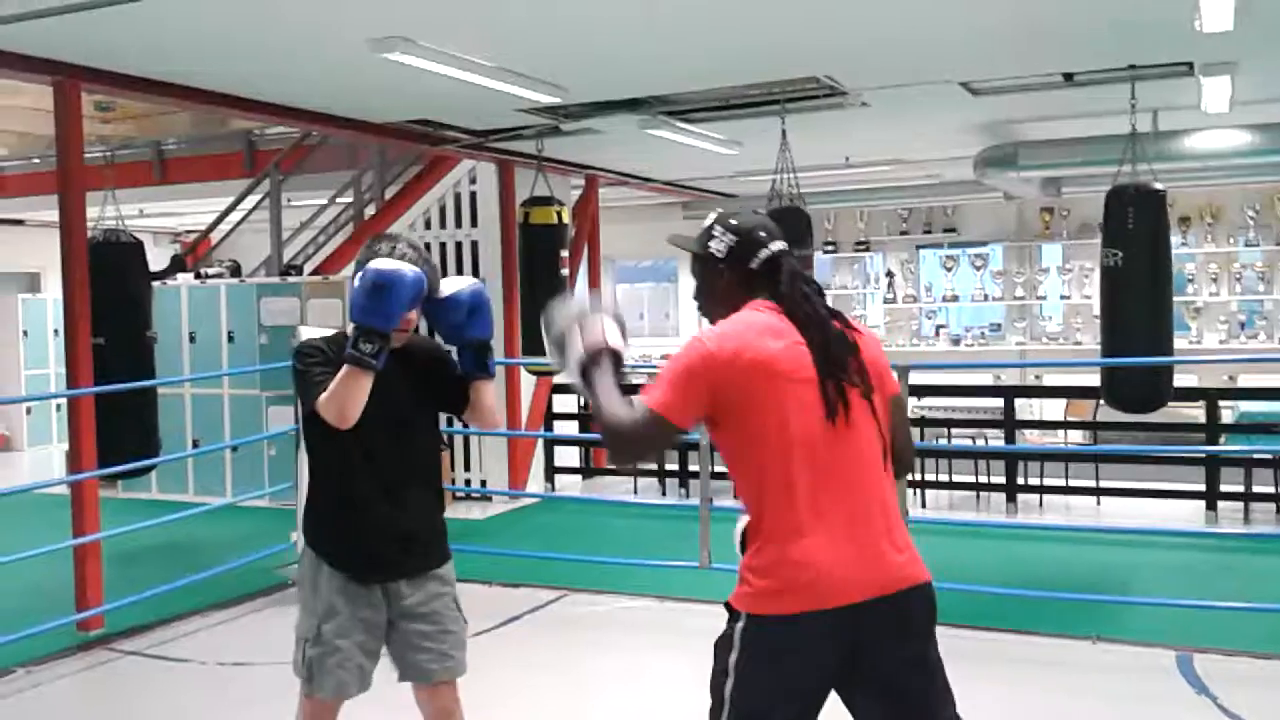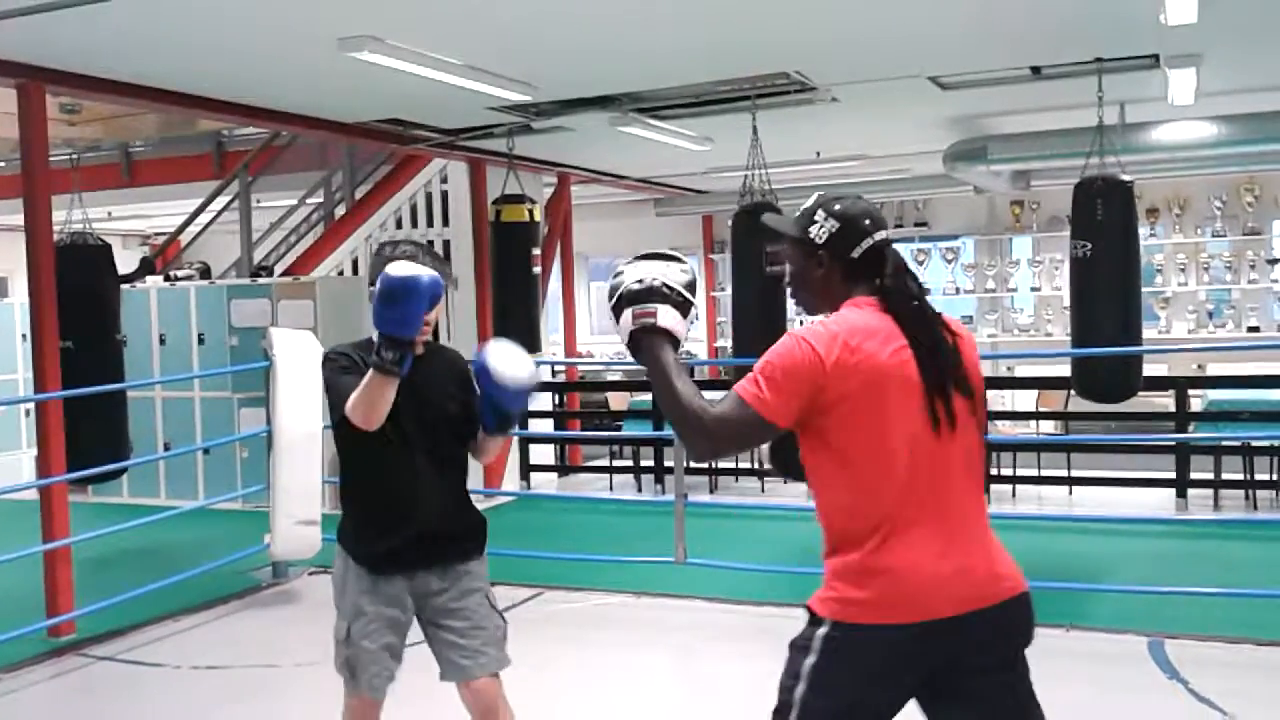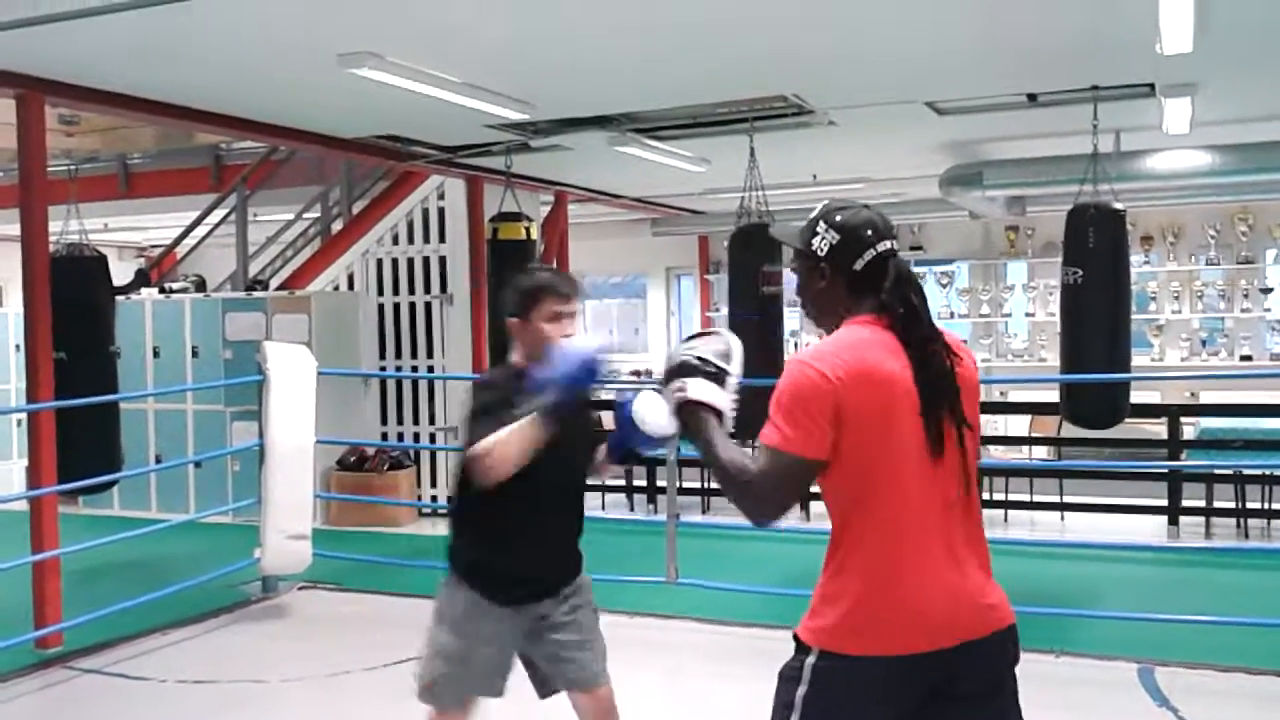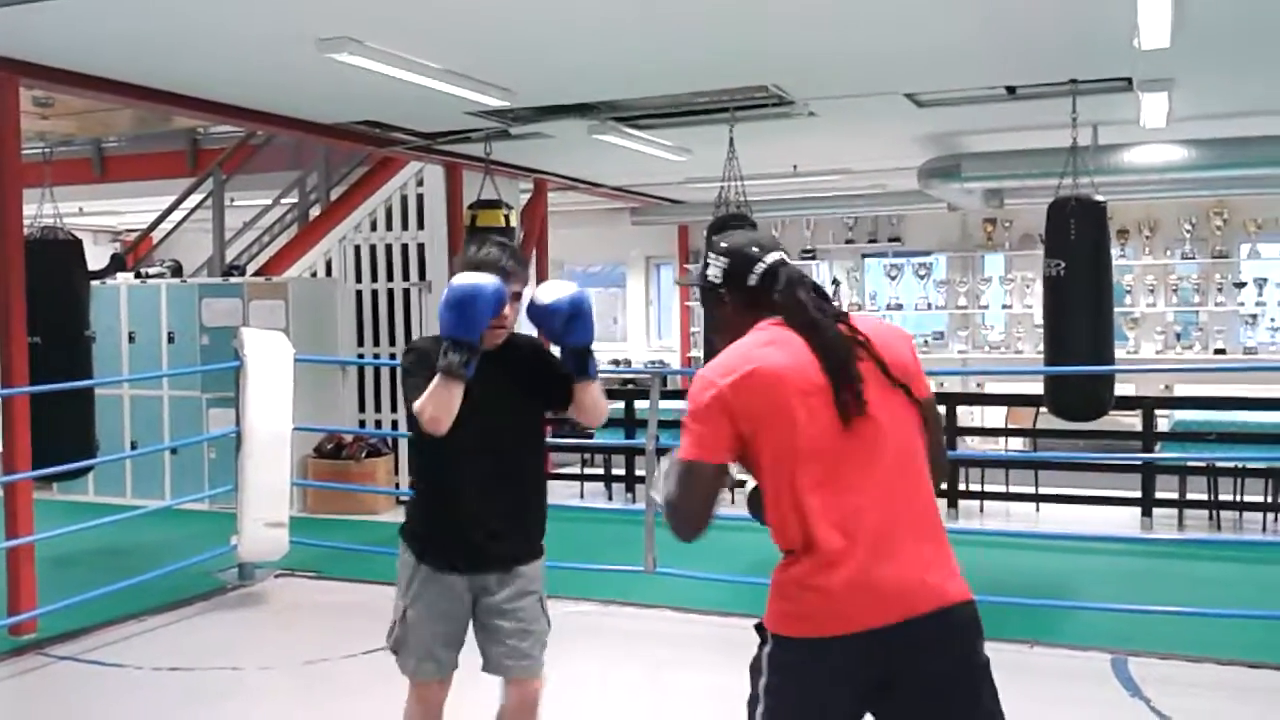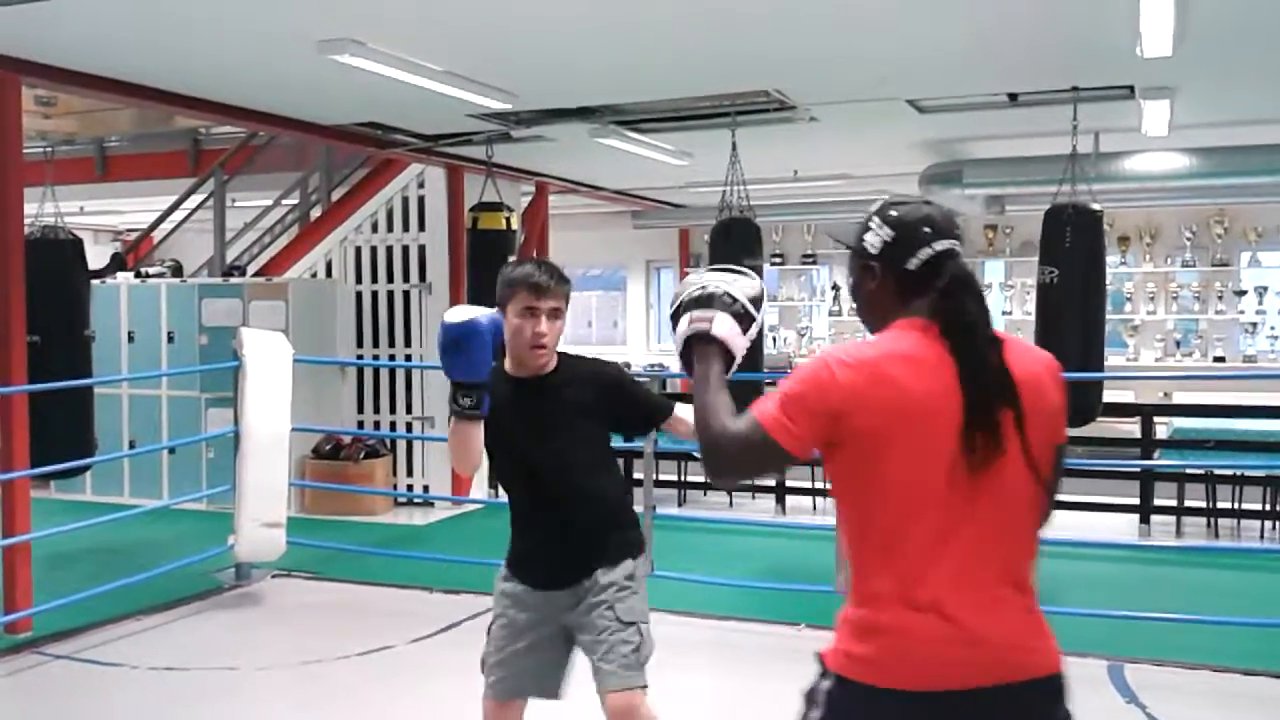
dt=1s
person 1, frame 1
left shoulder: (717, 351)
right shoulder: (857, 340)
left elbow: (627, 442)
right elbow: (899, 457)
left wrist: (596, 360)
left hip: (791, 602)
right hip: (896, 588)
person 1, frame 2
left shoulder: (814, 350)
right shoulder: (954, 340)
left elbow: (707, 438)
left wrist: (656, 341)
left hip: (874, 613)
right hip: (988, 600)
person 1, frame 3
left shoulder: (819, 370)
right shoulder: (952, 357)
left elbow: (762, 502)
left wrist: (702, 412)
left hip: (864, 642)
right hip: (977, 627)
person 1, frame 4
left shoulder: (725, 377)
right shoulder: (888, 339)
left elbow: (687, 520)
right elbow: (934, 466)
left wrist: (673, 478)
left hip: (821, 624)
right hip: (937, 609)
person 1, frame 5
left shoulder: (843, 377)
right shoulder: (1038, 371)
left elbow: (726, 461)
right elbow: (1036, 509)
left wrist: (707, 348)
left hip: (886, 675)
right hip: (1020, 668)
person 2, frame 1
left shoulder: (427, 357)
right shoulder: (317, 356)
left elbow: (487, 418)
right elbow: (340, 414)
left wrist: (475, 347)
right wrist: (370, 337)
left hip: (421, 557)
right hip: (341, 559)
person 2, frame 2
left shoulder: (453, 367)
right shoulder: (345, 362)
left elbow: (486, 451)
right elbow: (366, 417)
left wrist: (503, 409)
right wrist: (393, 343)
left hip: (452, 556)
right hip: (373, 560)
person 2, frame 3
left shoulder: (573, 394)
right shoulder: (496, 389)
left elbow: (589, 459)
right elbow: (491, 468)
right wrist: (544, 402)
left hip: (556, 579)
right hip: (484, 583)
person 2, frame 4
left shoulder: (530, 356)
right shoulder: (425, 355)
left elbow: (593, 416)
right elbow: (435, 420)
left wrist: (578, 351)
right wrist: (460, 346)
left hip: (514, 554)
right hip: (435, 553)
person 2, frame 5
left shoulder: (596, 380)
right shoulder: (487, 388)
left elbow: (671, 418)
right elbow: (463, 467)
right wrist: (468, 389)
left hip: (609, 567)
right hip: (529, 577)
